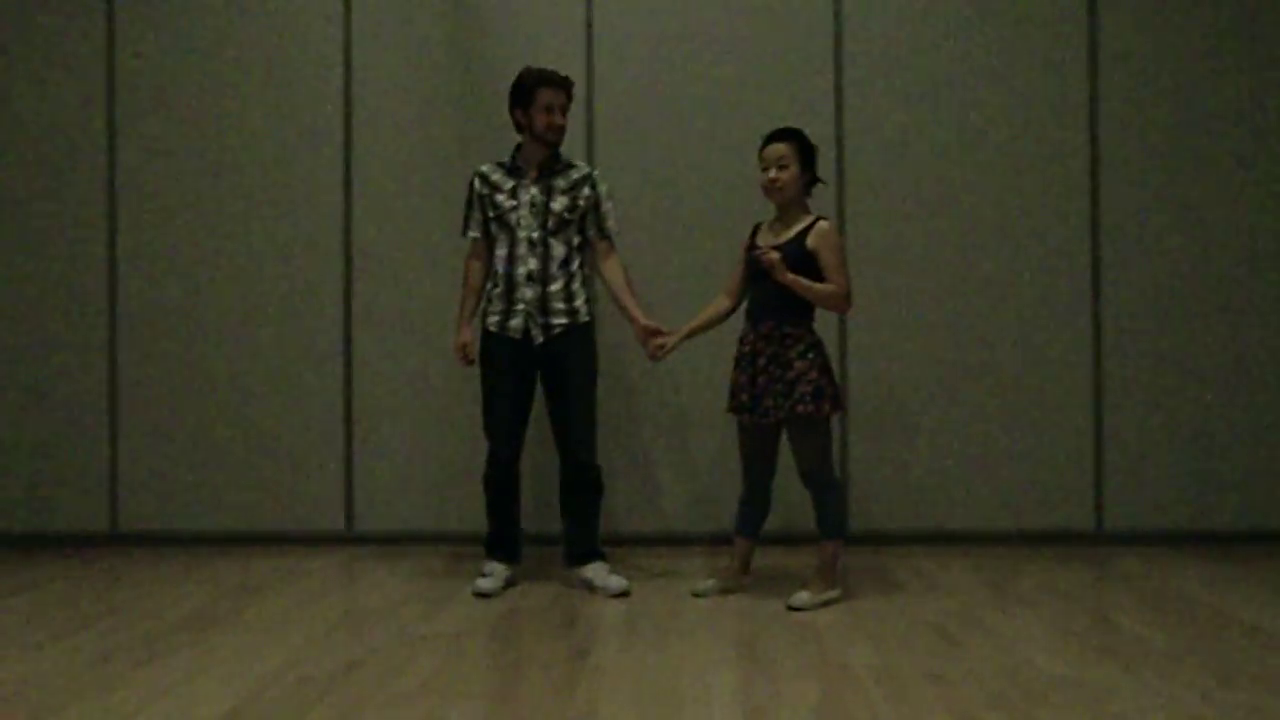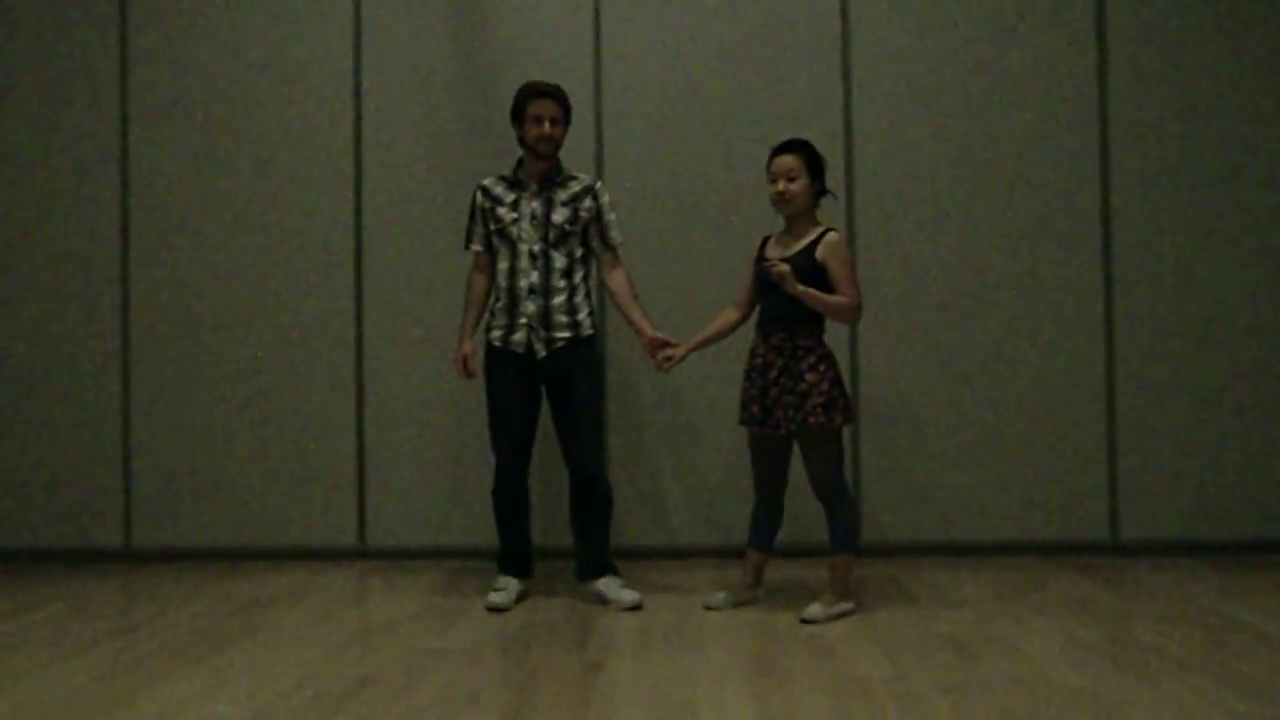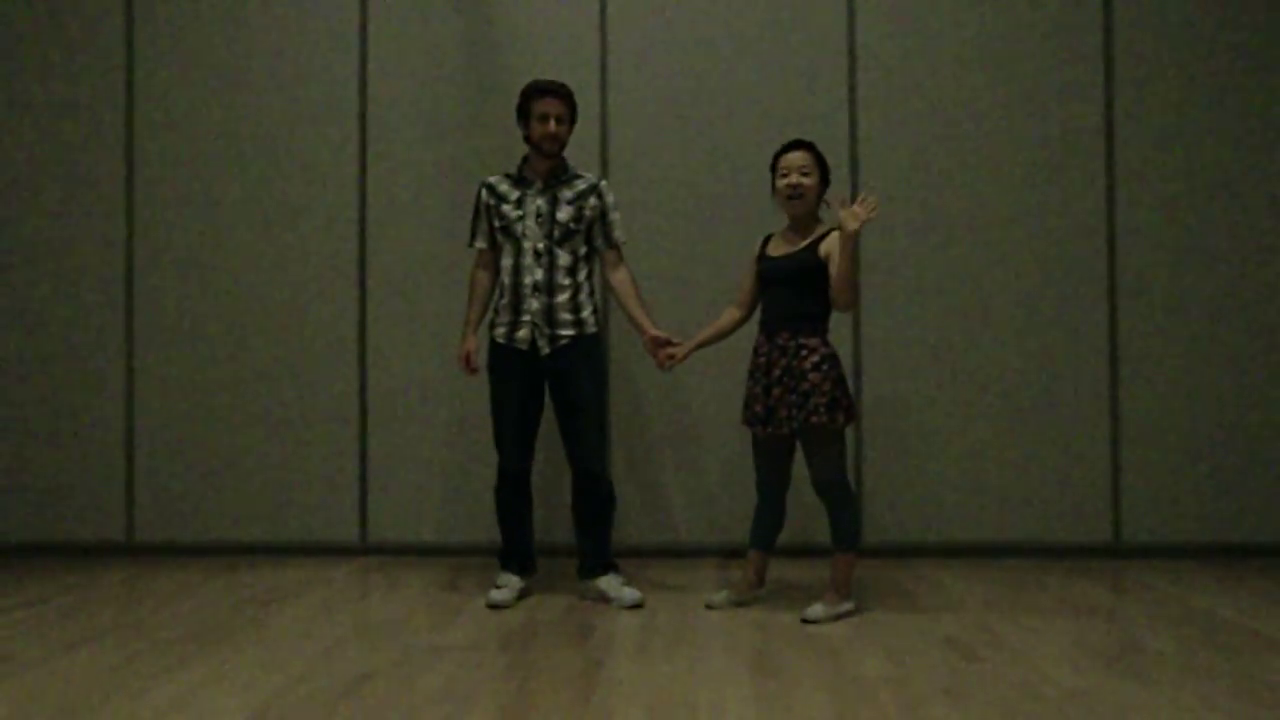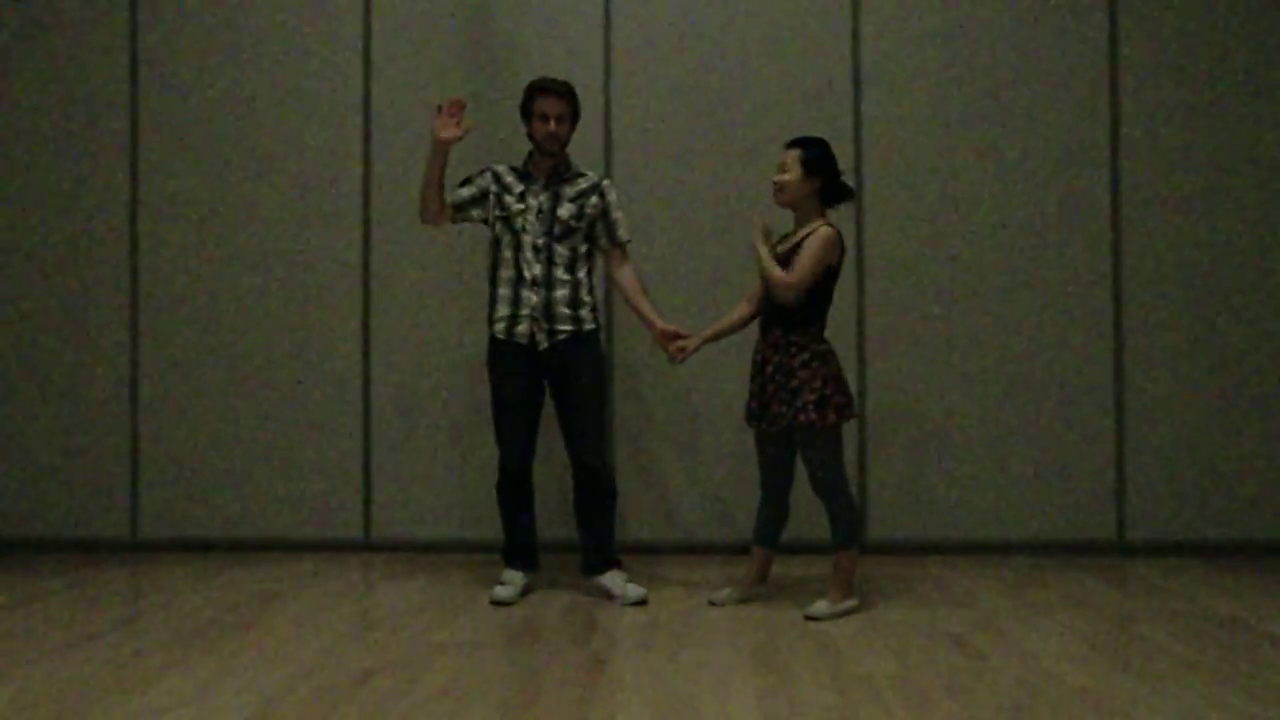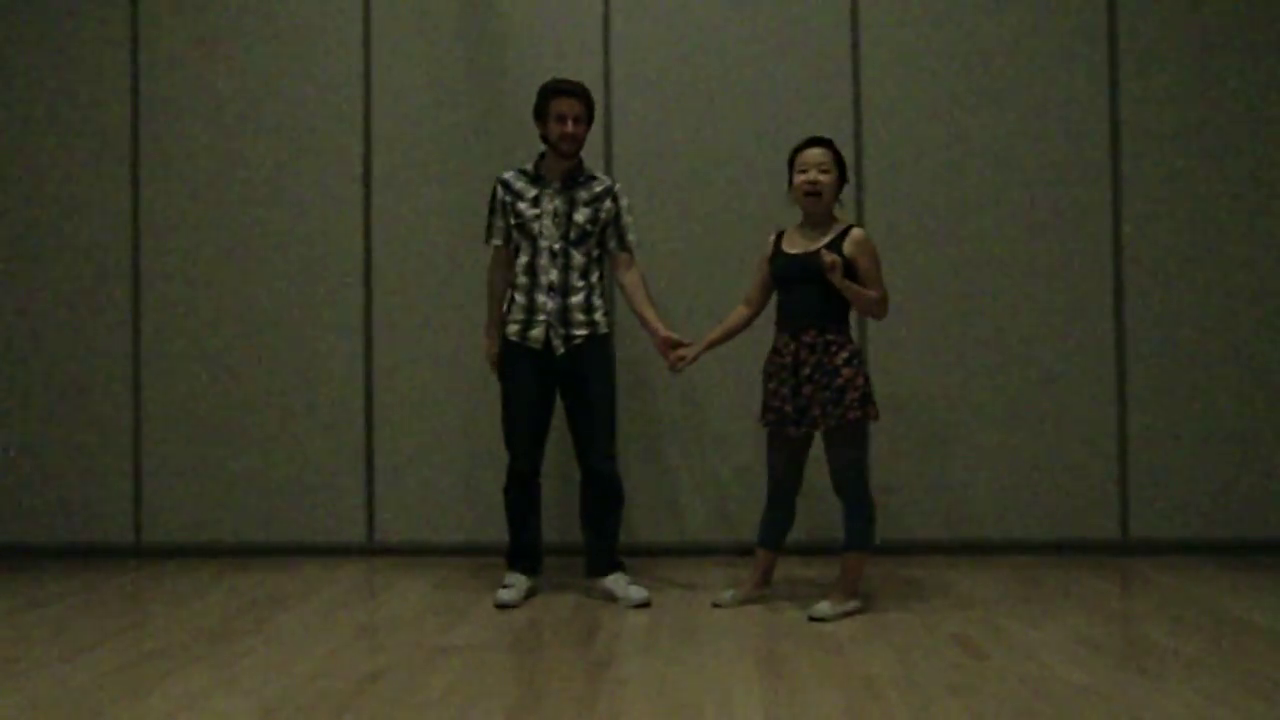
dt=1s
person 1, frame 1
left shoulder: (584, 181)
right shoulder: (487, 180)
left elbow: (604, 255)
right elbow: (478, 257)
left wrist: (637, 317)
right wrist: (465, 322)
left hip: (568, 332)
right hip: (504, 332)
left knee: (579, 451)
right knee: (502, 451)
left ankle: (586, 557)
right ankle: (500, 557)
person 1, frame 2
left shoulder: (587, 192)
right shoulder: (489, 193)
left elbow: (611, 266)
right elbow: (481, 271)
left wrist: (644, 328)
right wrist: (466, 336)
left hip: (573, 344)
right hip: (508, 347)
left knee: (588, 463)
right knee: (510, 466)
left ankle: (598, 570)
right ankle: (513, 571)
person 1, frame 3
left shoulder: (592, 191)
right shoulder: (494, 191)
left elbow: (614, 265)
right elbow: (485, 267)
left wrist: (646, 328)
right wrist: (469, 332)
left hip: (577, 342)
right hip: (511, 344)
left knee: (590, 462)
right knee: (512, 463)
left ankle: (600, 569)
right ankle: (514, 569)
person 1, frame 4
left shoulder: (594, 189)
right shoulder: (496, 182)
left elbow: (618, 261)
right elbow: (433, 216)
left wrist: (654, 321)
right wrist: (440, 150)
left hip: (575, 338)
right hip: (511, 339)
left knee: (590, 457)
right knee: (514, 459)
left ankle: (603, 566)
right ankle: (518, 565)
person 1, frame 5
left shoulder: (606, 193)
right shoulder: (509, 187)
left elbow: (623, 266)
right elbow: (501, 265)
left wrist: (657, 330)
right wrist: (493, 335)
left hip: (588, 343)
right hip: (525, 343)
left knee: (599, 462)
right knee: (522, 462)
left ankle: (605, 568)
right ankle: (522, 568)
person 2, frame 1
left shoulder: (819, 232)
right shoulder: (756, 234)
left elbow: (841, 299)
right elbow: (729, 299)
left wrist: (786, 275)
right wrist: (678, 336)
left hip: (798, 358)
right hip: (754, 356)
left knee: (816, 471)
right knee: (754, 473)
left ankle: (827, 578)
right ankle: (738, 567)
person 2, frame 2
left shoulder: (829, 243)
right shoulder: (765, 247)
left elbow: (852, 310)
right elbow: (738, 311)
left wrist: (796, 287)
right wrist: (686, 348)
left hip: (809, 368)
right hip: (765, 367)
left knee: (828, 483)
right knee: (766, 485)
left ankle: (840, 591)
right ankle: (750, 581)
person 2, frame 3
left shoulder: (829, 241)
right shoulder: (766, 245)
left elbow: (844, 301)
right elbow: (740, 309)
left wrist: (849, 238)
right wrist: (689, 347)
left hip: (812, 365)
right hip: (768, 365)
left knee: (829, 482)
right knee: (769, 484)
left ankle: (841, 591)
right ankle: (751, 580)
person 2, frame 4
left shoulder: (823, 237)
right shoulder: (788, 240)
left elbow: (787, 290)
right elbow: (754, 303)
left wrist: (761, 246)
right wrist: (699, 339)
left hip: (807, 366)
right hip: (772, 364)
left knee: (828, 480)
right knee: (773, 481)
left ankle: (844, 588)
right ankle: (755, 577)
person 2, frame 5
left shoulder: (853, 239)
right shoulder: (777, 244)
left elbow: (879, 307)
right elbow: (749, 307)
left wrist: (839, 280)
right wrist: (698, 348)
left hip: (836, 364)
right hip: (786, 366)
left knee: (849, 482)
right knee: (781, 482)
left ankle: (848, 590)
right ankle: (758, 579)
